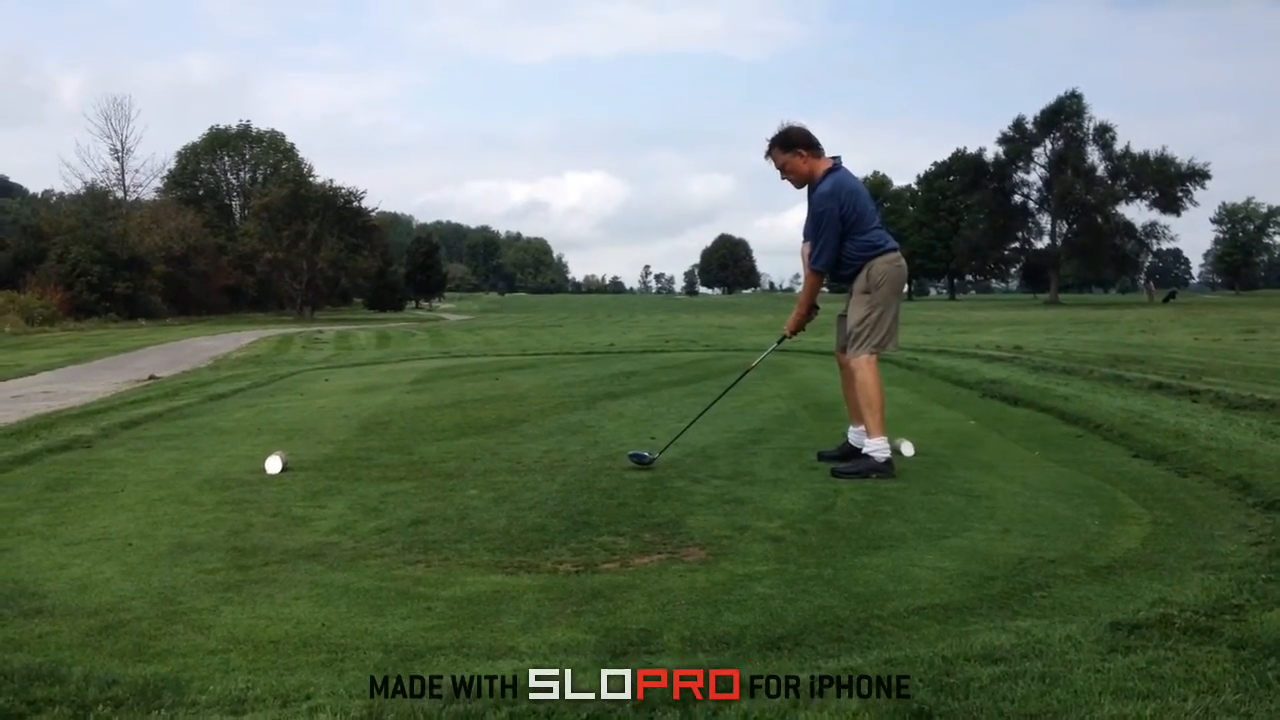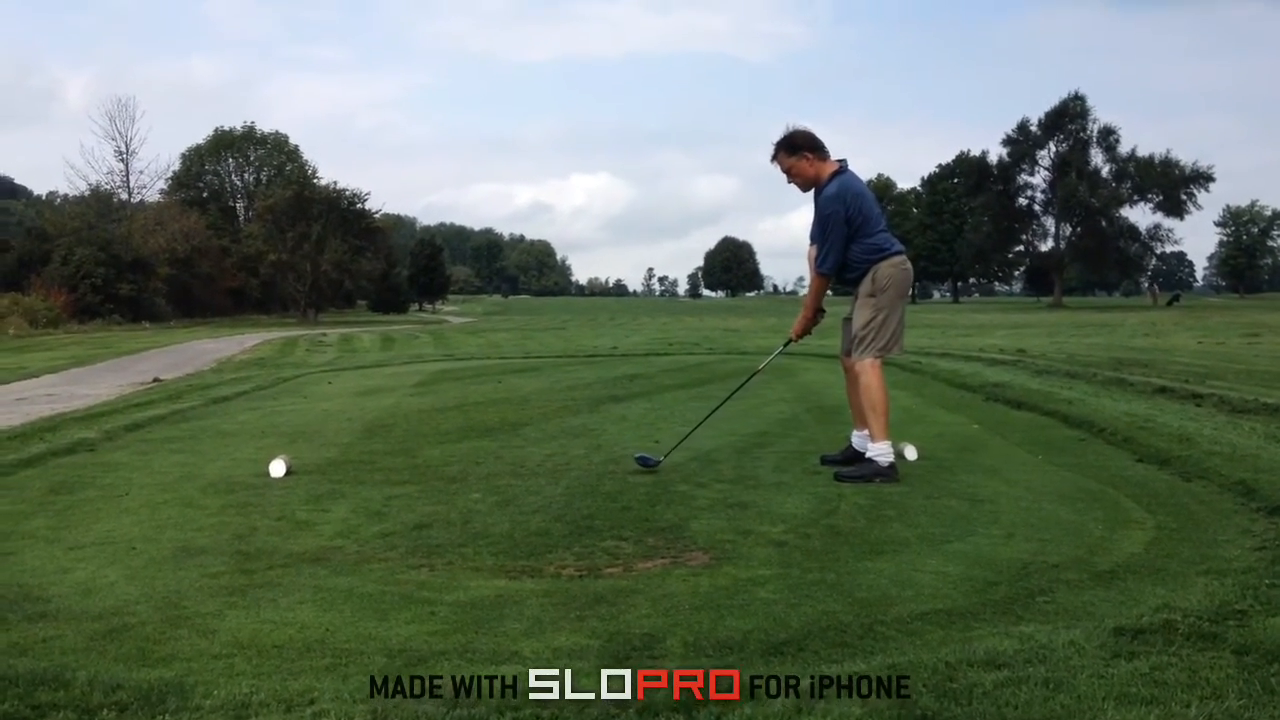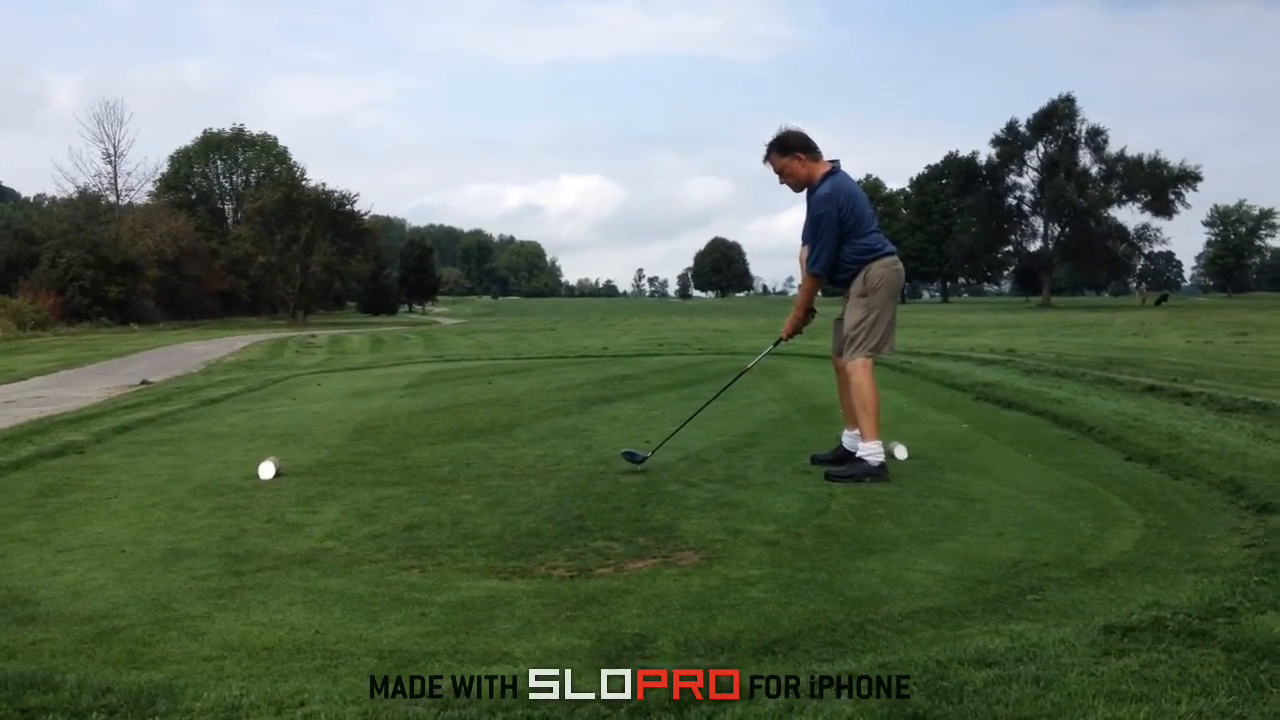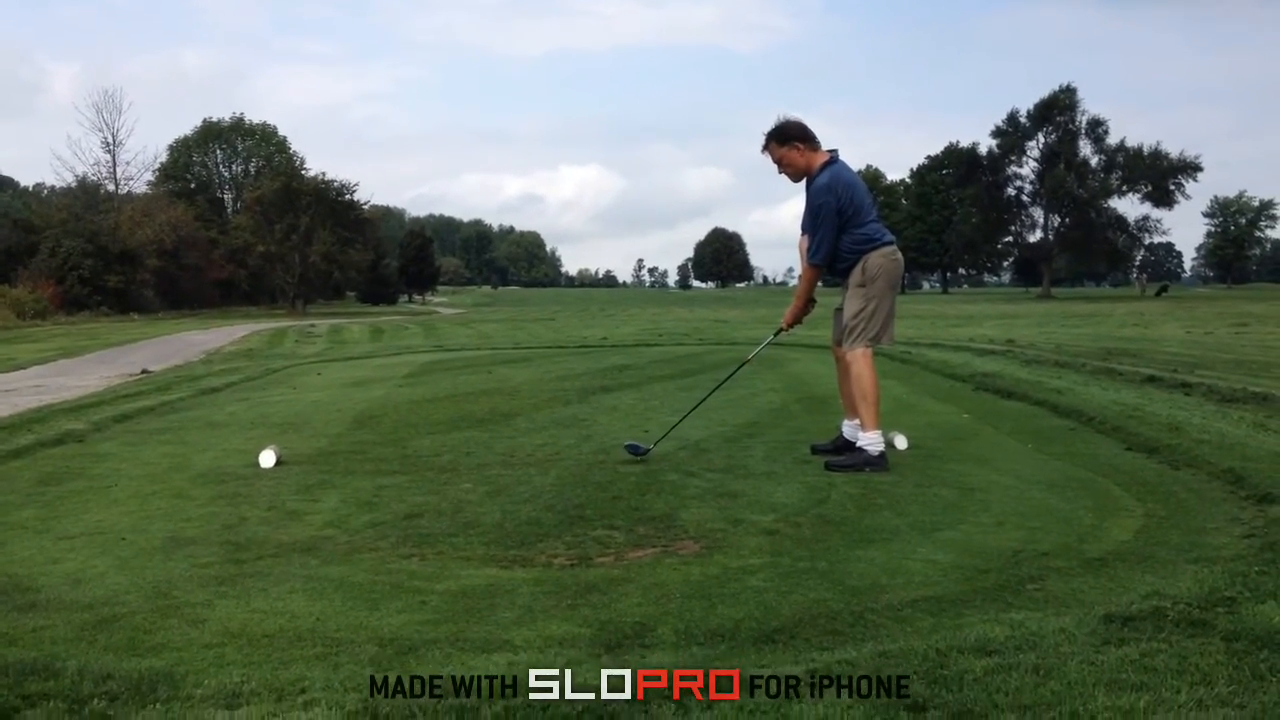
dt=0.5s
person 1, frame 1
left shoulder: (828, 193)
right shoulder: (828, 180)
left elbow: (821, 262)
right elbow: (811, 244)
left wrist: (801, 310)
right wrist: (808, 299)
left hip: (877, 270)
right hip: (868, 272)
left knee: (861, 356)
right knee: (845, 355)
left ankle: (878, 453)
right ankle: (858, 440)
person 1, frame 2
left shoulder: (834, 195)
right shoulder: (834, 183)
left elbow: (826, 265)
right elbow: (817, 247)
left wrist: (807, 314)
right wrist: (814, 302)
left hip: (883, 274)
right hip: (873, 276)
left knee: (866, 360)
right knee: (850, 358)
left ankle: (881, 458)
right ankle: (862, 444)
person 1, frame 3
left shoulder: (826, 196)
right shoulder: (826, 183)
left elbow: (818, 265)
right elbow: (809, 248)
left wrist: (798, 314)
right wrist: (805, 302)
left hip: (874, 274)
right hip: (864, 275)
left knee: (857, 359)
right knee: (842, 359)
left ankle: (872, 457)
right ankle: (852, 444)
person 1, frame 4
left shoulder: (825, 186)
right shoulder: (826, 173)
left elbow: (819, 255)
right elbow: (808, 237)
left wrist: (799, 304)
right wrist: (805, 292)
left hip: (873, 265)
right hip: (863, 266)
left knee: (858, 349)
right knee: (842, 348)
left ankle: (872, 447)
right ankle: (852, 433)
